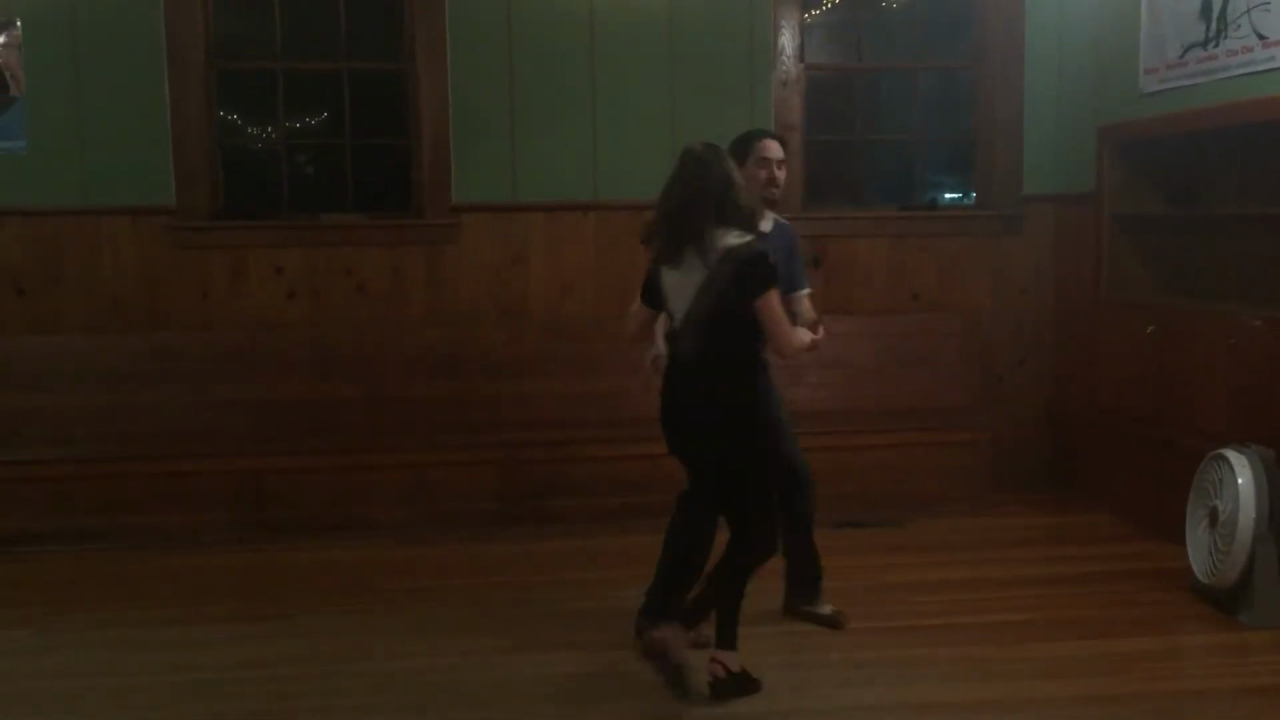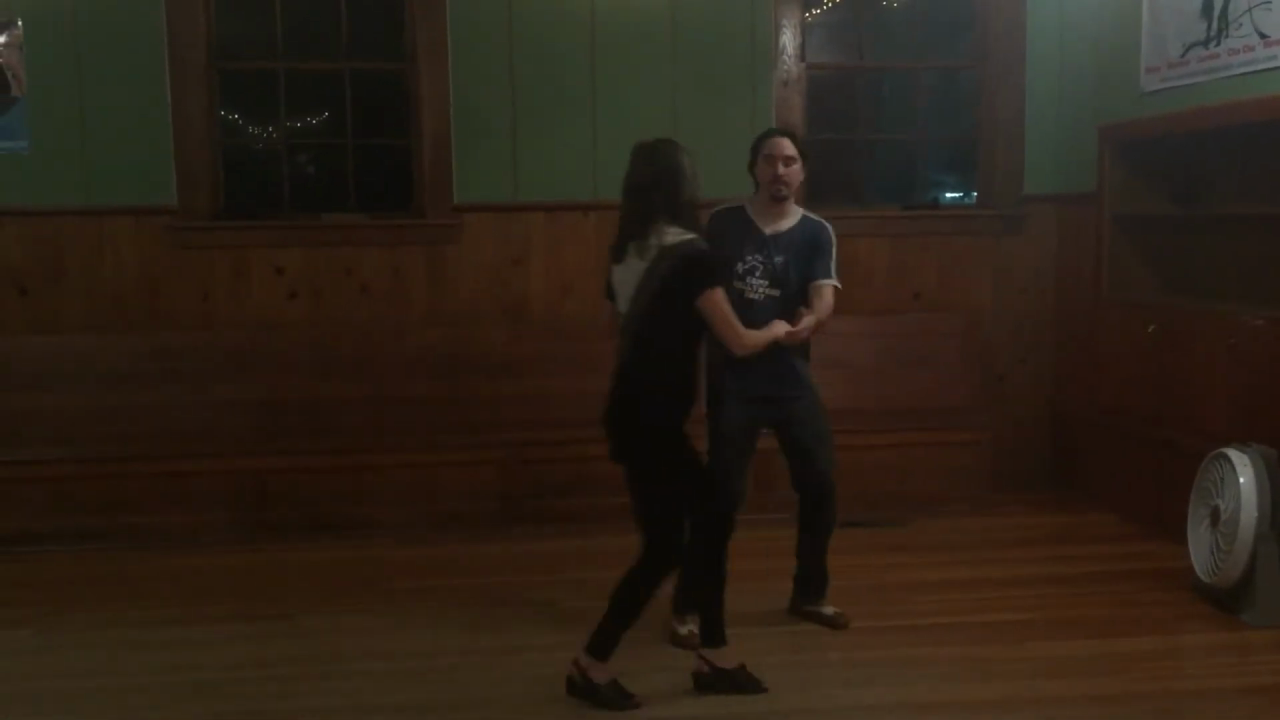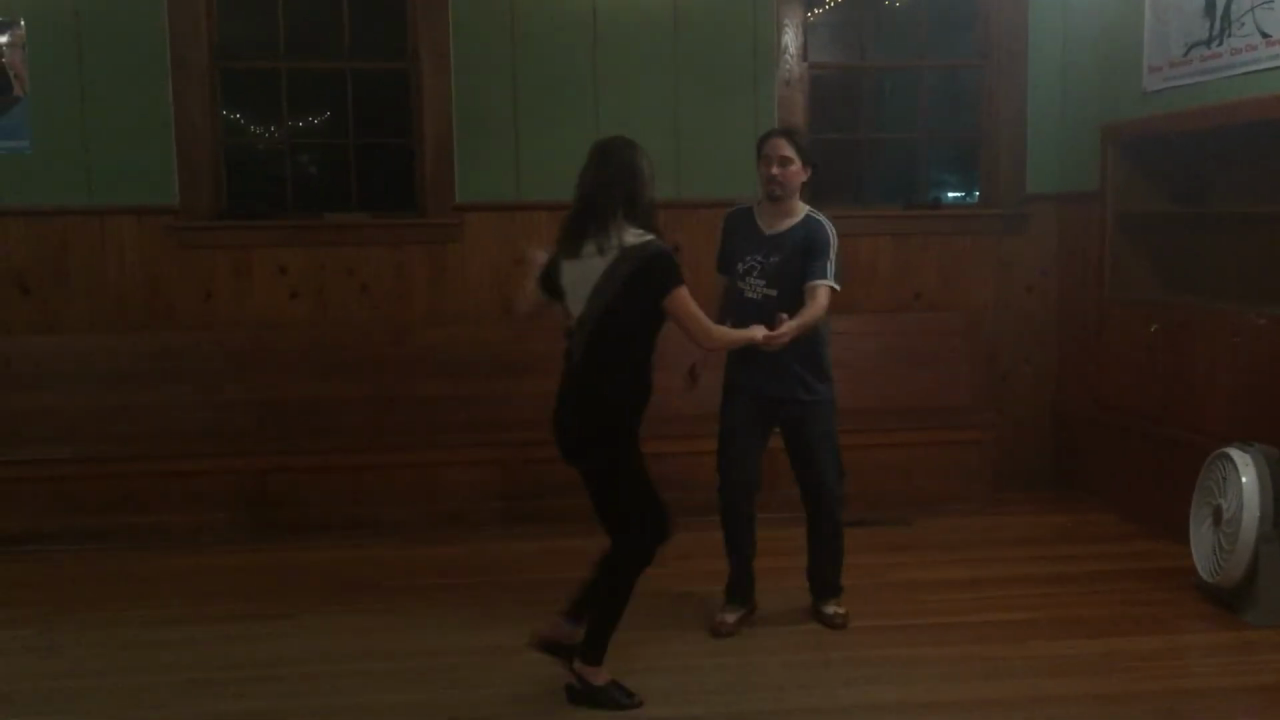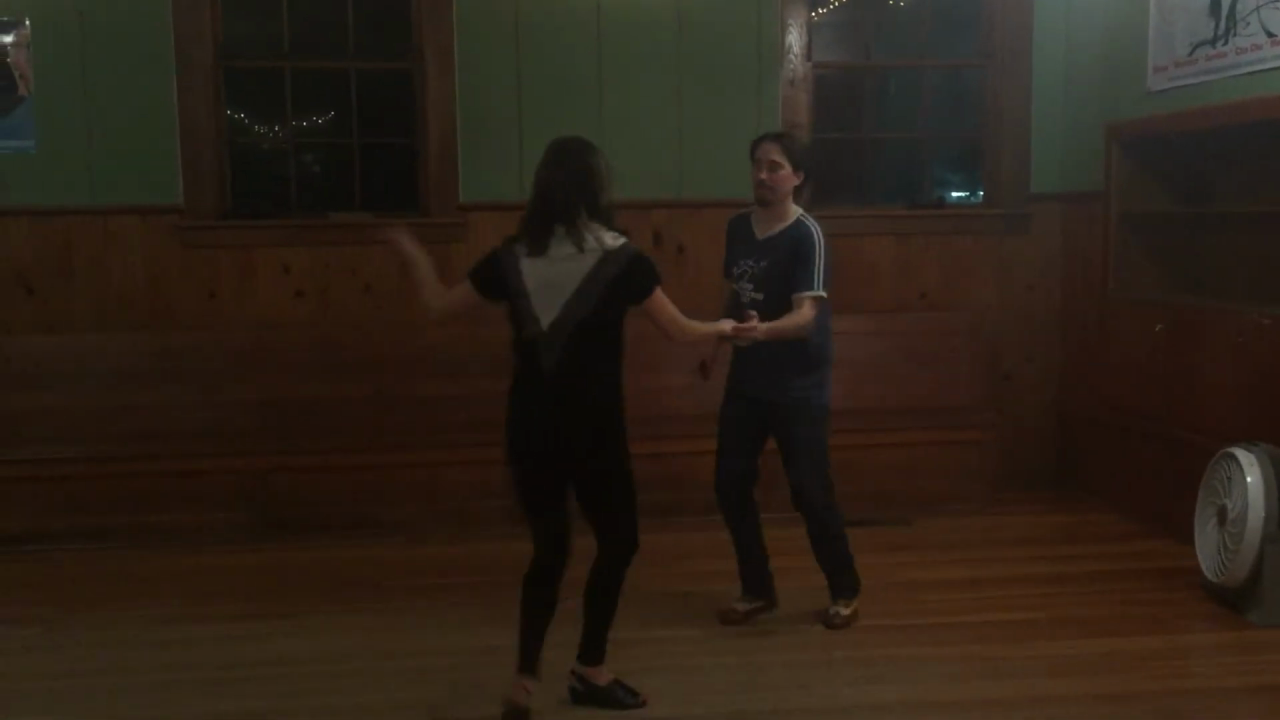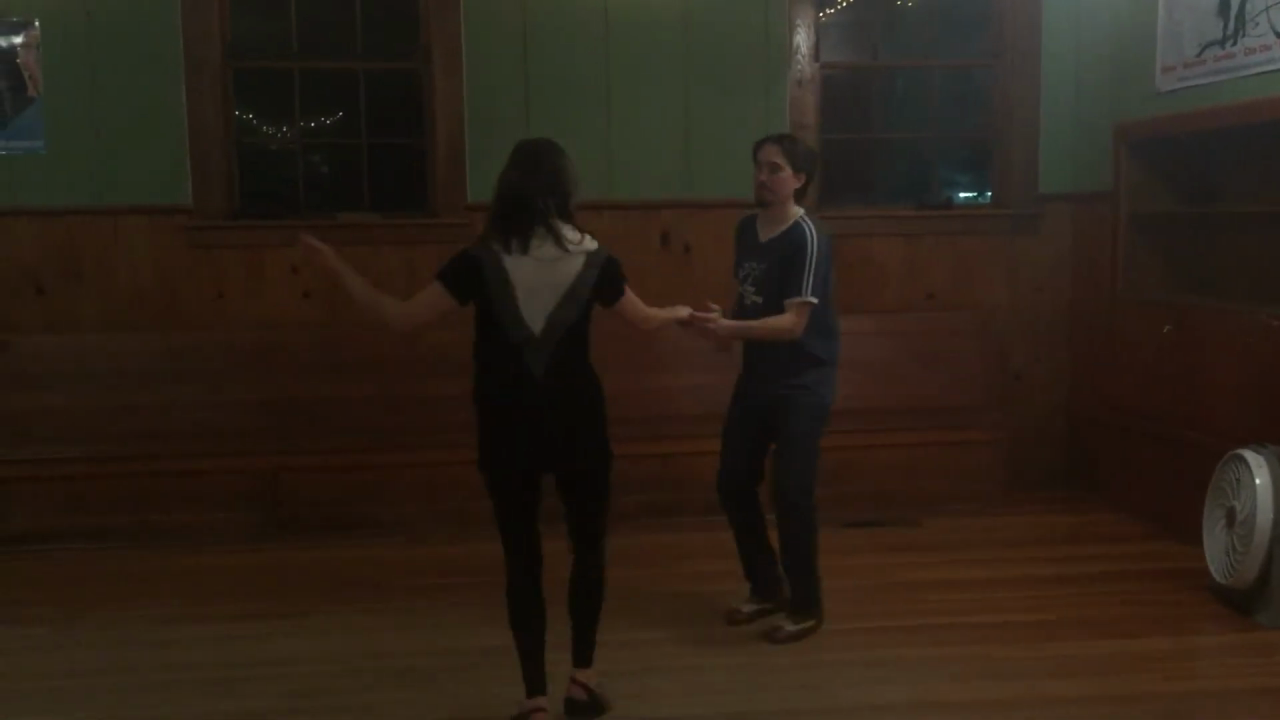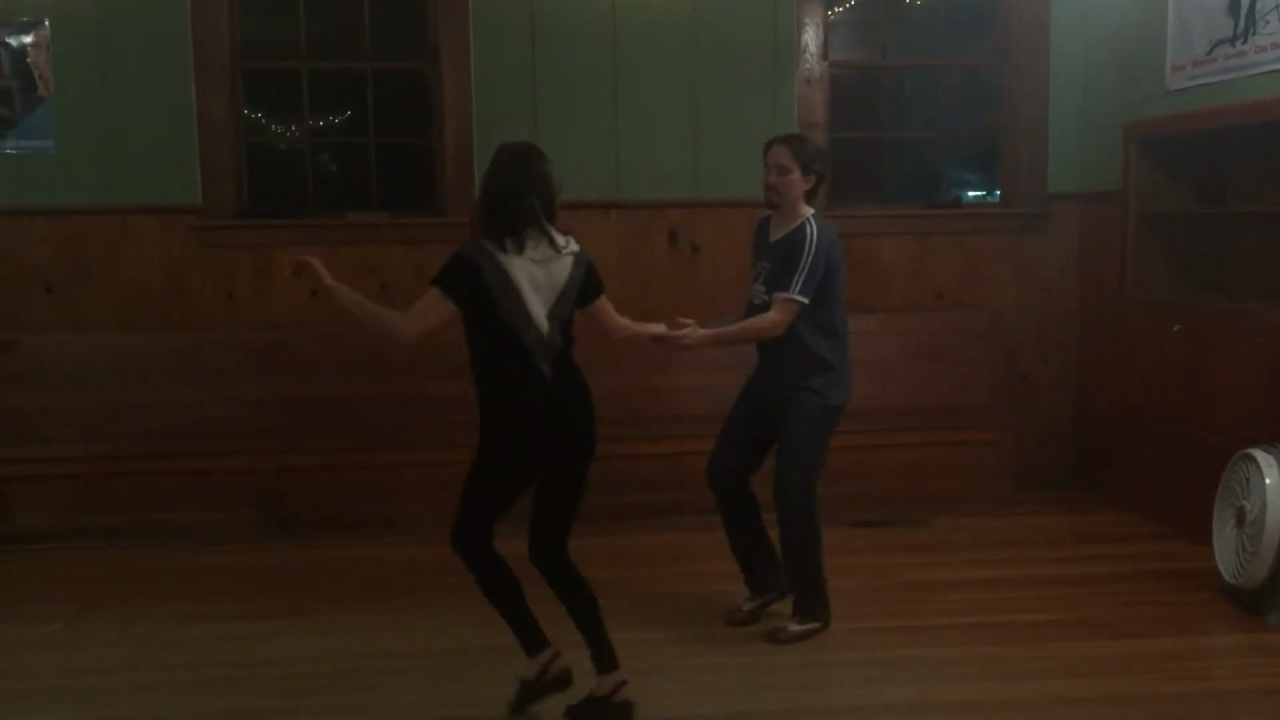
dt=0.2s
person 1, frame 1
left shoulder: (668, 258)
right shoulder: (750, 256)
left elbow: (638, 326)
right elbow: (785, 343)
right wrist: (805, 333)
left hip: (684, 410)
right hip: (738, 410)
left knee: (743, 526)
right knee: (760, 531)
left ankle: (727, 658)
right ankle: (674, 629)
person 1, frame 2
left shoulder: (627, 254)
right shoulder: (689, 254)
right elbow: (739, 343)
right wrist: (778, 327)
left hip: (632, 410)
right hip: (651, 417)
right knee: (662, 545)
left ankle: (711, 658)
right ankle: (591, 665)
person 1, frame 3
left shoulder: (570, 253)
right shoulder: (647, 255)
left elbow: (528, 302)
right elbow: (705, 336)
left wrist: (536, 265)
right wrist: (753, 333)
left hip: (581, 411)
right hip: (605, 419)
left knee: (646, 525)
right knee: (632, 538)
left ankle: (567, 628)
right ankle: (587, 670)
person 1, frame 4
left shoulder: (512, 256)
right shoulder: (619, 256)
left elbow: (439, 305)
right elbow: (681, 331)
left wrist: (414, 255)
right wrist: (722, 327)
left hip: (529, 422)
right hip: (591, 423)
left knee: (550, 547)
right knee: (619, 540)
right ankle: (591, 671)
person 1, frame 5
left shoulder: (482, 259)
right shoulder: (591, 257)
left elbow: (403, 317)
right elbow: (644, 319)
left wrist: (338, 266)
right wrist: (681, 312)
left hip: (509, 427)
right hip: (578, 421)
left knee: (523, 555)
right knee: (587, 543)
person 1, frame 6
left shoulder: (476, 262)
right shoulder: (572, 258)
left elbow: (407, 329)
right elbow: (615, 326)
left wrist: (332, 284)
right wrist: (657, 330)
left hip: (514, 426)
right hip: (572, 420)
left knee: (469, 538)
right knee: (551, 550)
left ankle: (541, 657)
person 2, frame 1
left shoulder: (785, 236)
left elbow: (799, 303)
left wrist: (810, 323)
right wrist: (660, 340)
left knee: (796, 479)
left ankle: (803, 593)
right ankle: (658, 610)
person 2, frame 2
left shoulder: (816, 232)
right shoulder: (722, 224)
left elbow: (823, 297)
left wrist: (809, 323)
left hip: (792, 380)
right hip: (733, 380)
left knee: (820, 485)
right knee: (723, 491)
left ankle: (809, 594)
right ankle: (686, 607)
person 2, frame 3
left shoulder: (818, 231)
right shoulder: (735, 223)
left elbow: (819, 302)
left wrist: (792, 329)
left hip: (806, 383)
right hip: (745, 380)
left knee: (823, 489)
right knee: (736, 488)
left ankle: (826, 593)
right ankle: (739, 596)
person 2, frame 4
left shoulder: (807, 235)
right shoulder: (737, 228)
left elbow: (807, 314)
left wrist: (765, 331)
right wrist: (717, 343)
left hip: (799, 385)
right hip: (746, 382)
left knee: (809, 490)
right knee: (730, 485)
left ankle: (844, 589)
right ankle: (757, 589)
person 2, frame 5
left shoulder: (808, 238)
right shoulder: (746, 229)
left elbow: (794, 322)
left wrist: (731, 328)
right wrist: (717, 324)
left hip: (802, 384)
right hip: (756, 379)
left knee: (791, 493)
right knee: (733, 484)
left ankle: (805, 606)
right ankle: (766, 588)
person 2, frame 6
left shoulder: (813, 238)
right shoulder: (763, 229)
left elbow: (778, 320)
left wrist: (706, 337)
left hip: (814, 386)
right hip: (769, 378)
left knee: (792, 492)
right knee: (723, 473)
left ankle: (811, 608)
right ankle: (766, 580)
